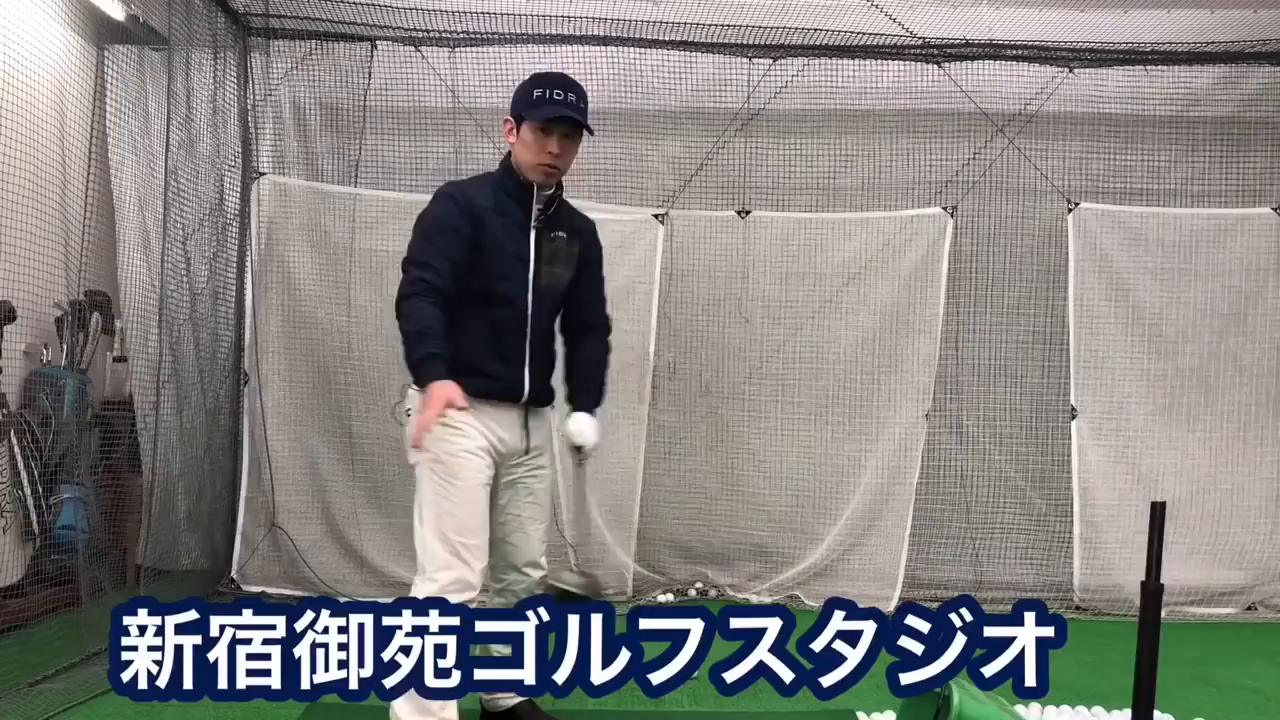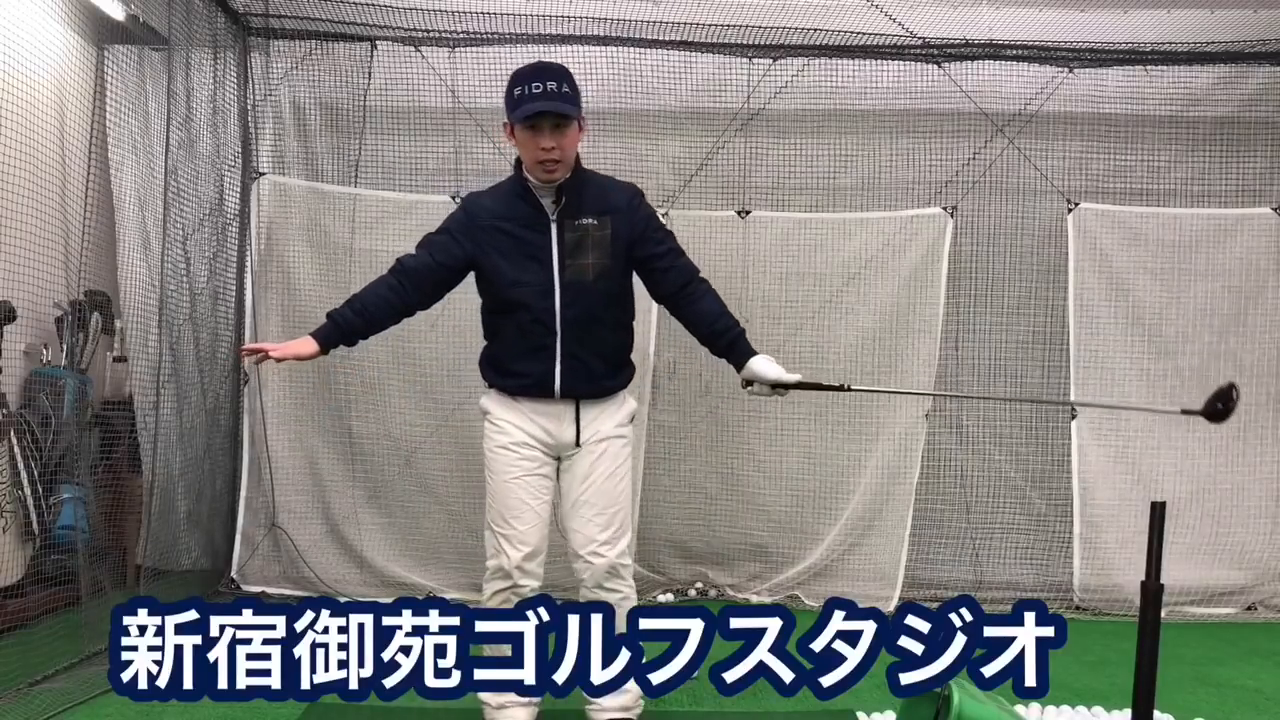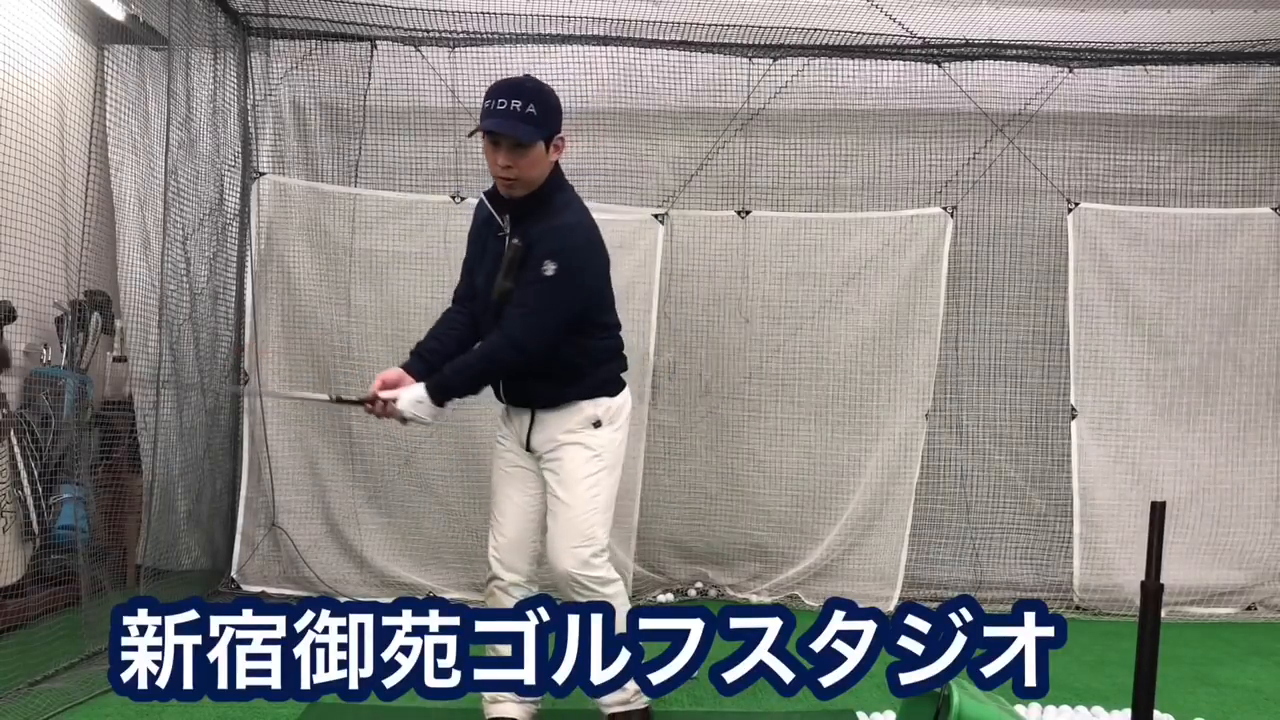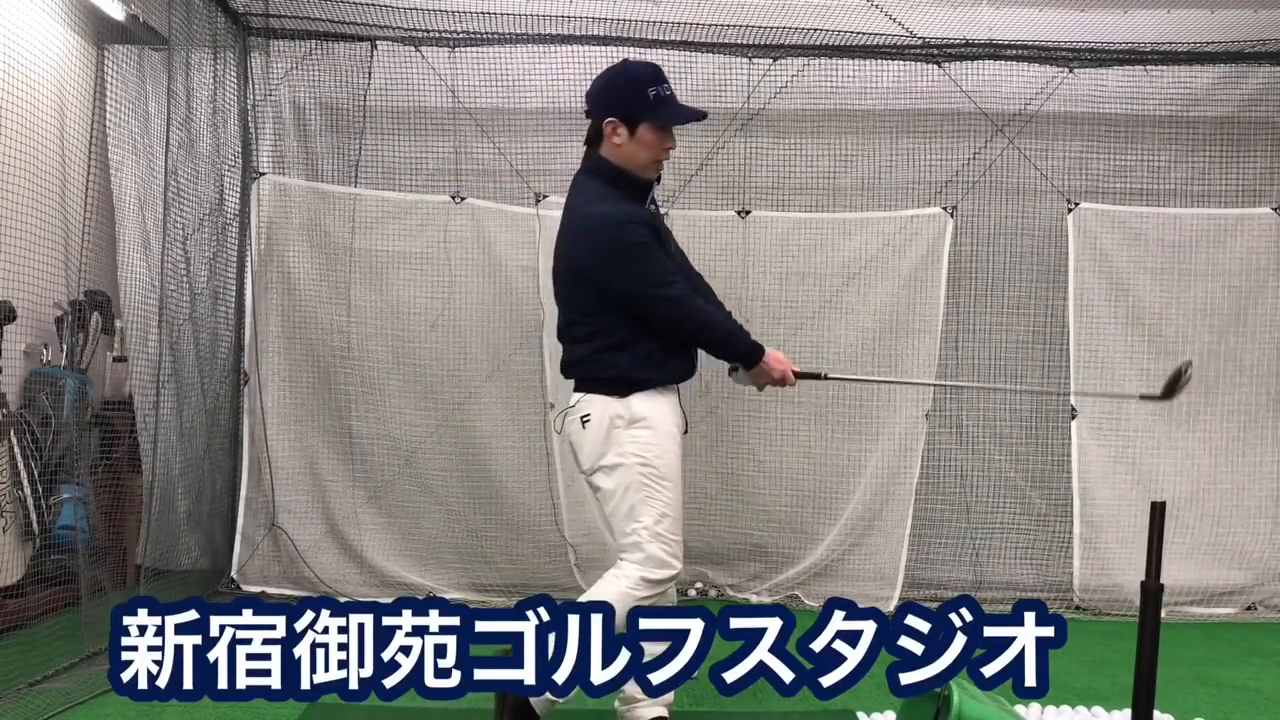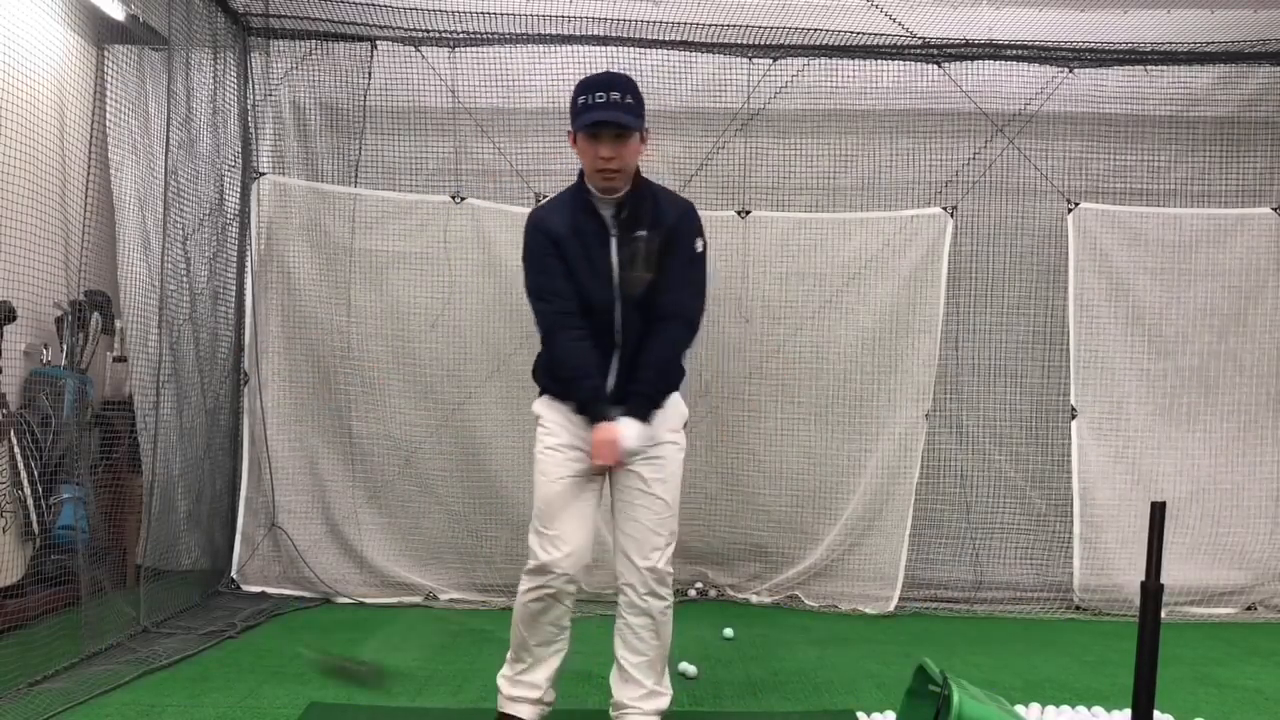
dt=1s
person 1, frame 1
left shoulder: (577, 231)
right shoulder: (462, 205)
left elbow: (588, 327)
right elbow: (422, 294)
left wrist: (584, 406)
right wrist: (434, 378)
left hip: (530, 421)
right hip: (460, 414)
left knee: (523, 569)
right knee: (454, 577)
person 1, frame 2
left shoulder: (621, 206)
right shoulder: (483, 214)
left elbow: (681, 286)
right elbow: (409, 282)
left wrist: (743, 356)
right wrist: (321, 337)
left hip: (603, 413)
right hip: (515, 415)
left knee: (604, 565)
right knee: (511, 567)
person 1, frame 3
left shoulder: (567, 233)
right shoulder: (492, 213)
left elbow: (518, 340)
right elbow: (468, 309)
left wrist: (431, 392)
right wrist: (415, 368)
left hip: (584, 414)
right hip: (520, 415)
left knee: (579, 559)
right knee: (508, 567)
person 1, frame 4
left shoulder: (621, 199)
right shoulder: (606, 220)
left elbow: (686, 284)
right elbow: (675, 308)
left wrist: (744, 350)
right wrist: (753, 354)
left hip: (641, 404)
right hip: (625, 411)
left knee: (655, 563)
right knee: (649, 564)
person 1, frame 5
left shoulder: (676, 220)
right shoulder: (549, 224)
left elbow: (677, 328)
right elbow: (563, 332)
left wrist: (637, 420)
right wrist: (599, 419)
left hip: (652, 418)
right hip: (578, 416)
left knee: (648, 572)
right knee: (555, 565)
